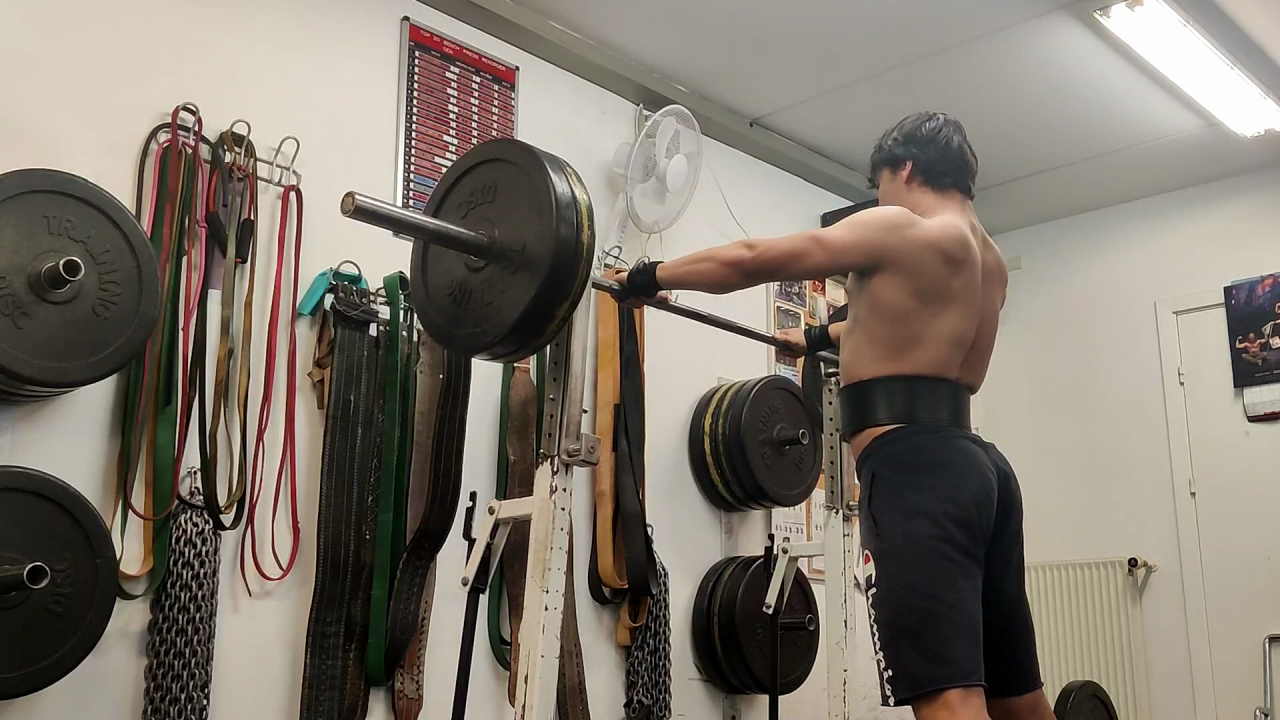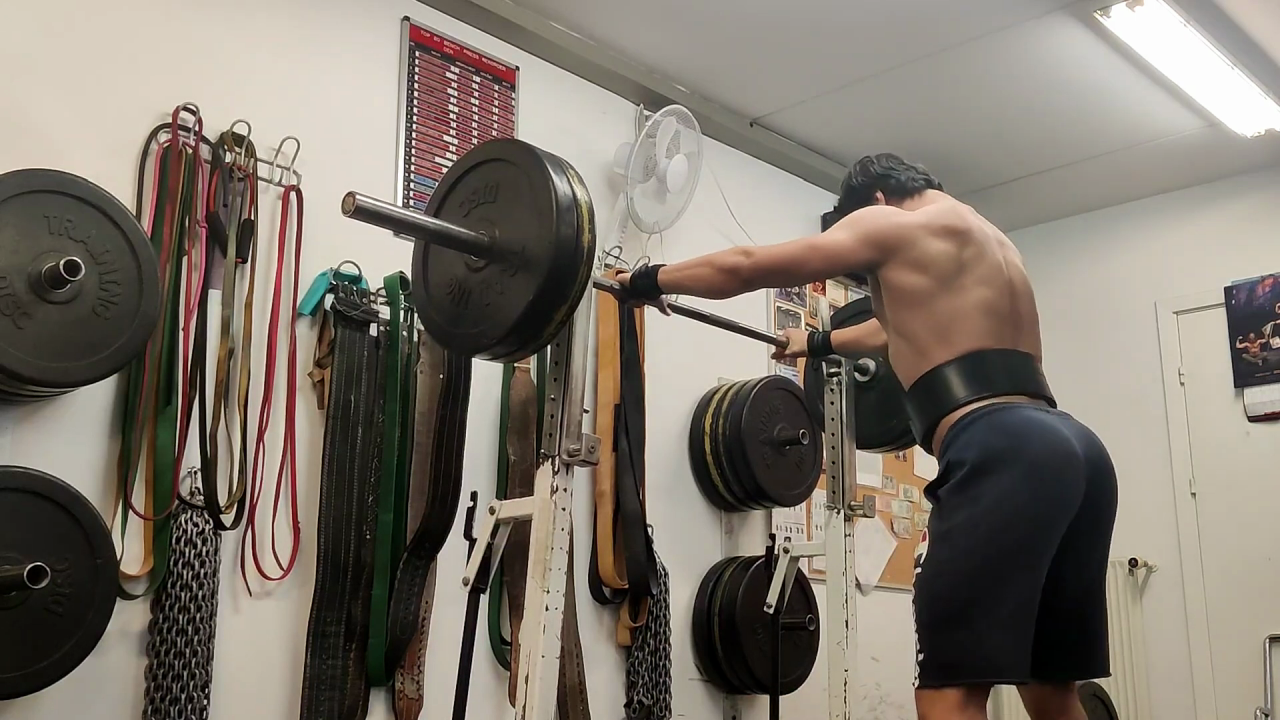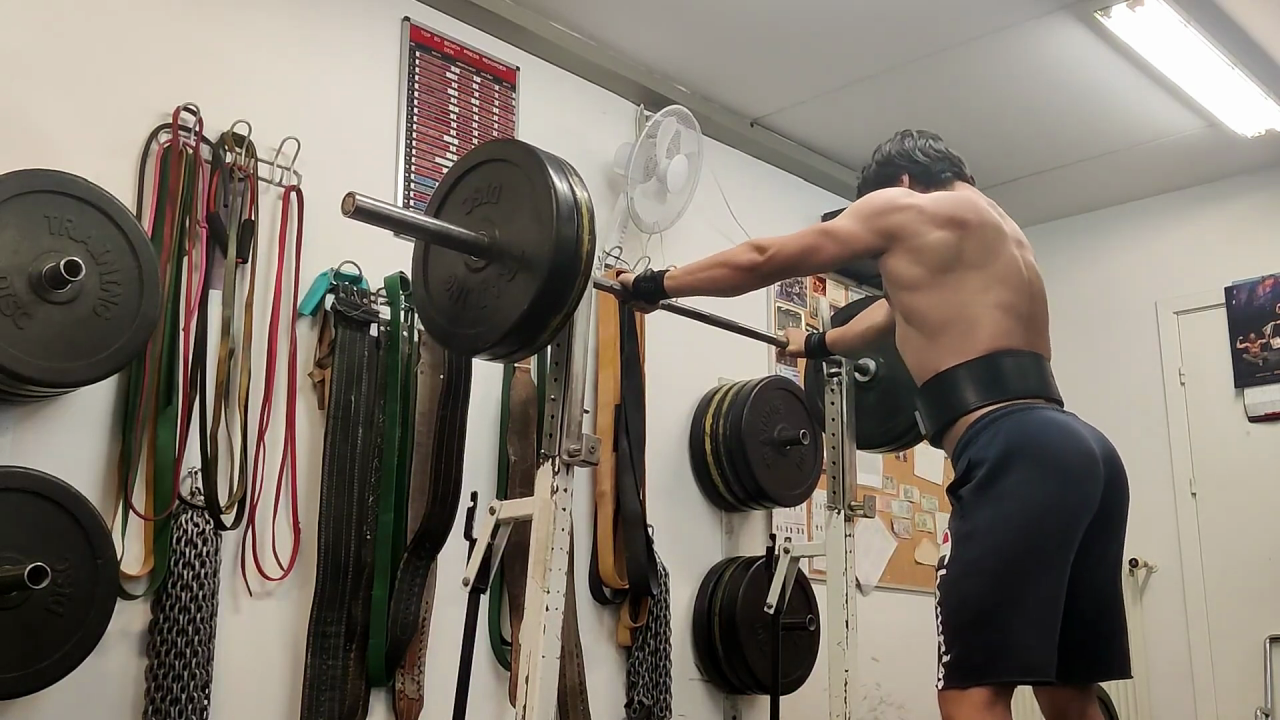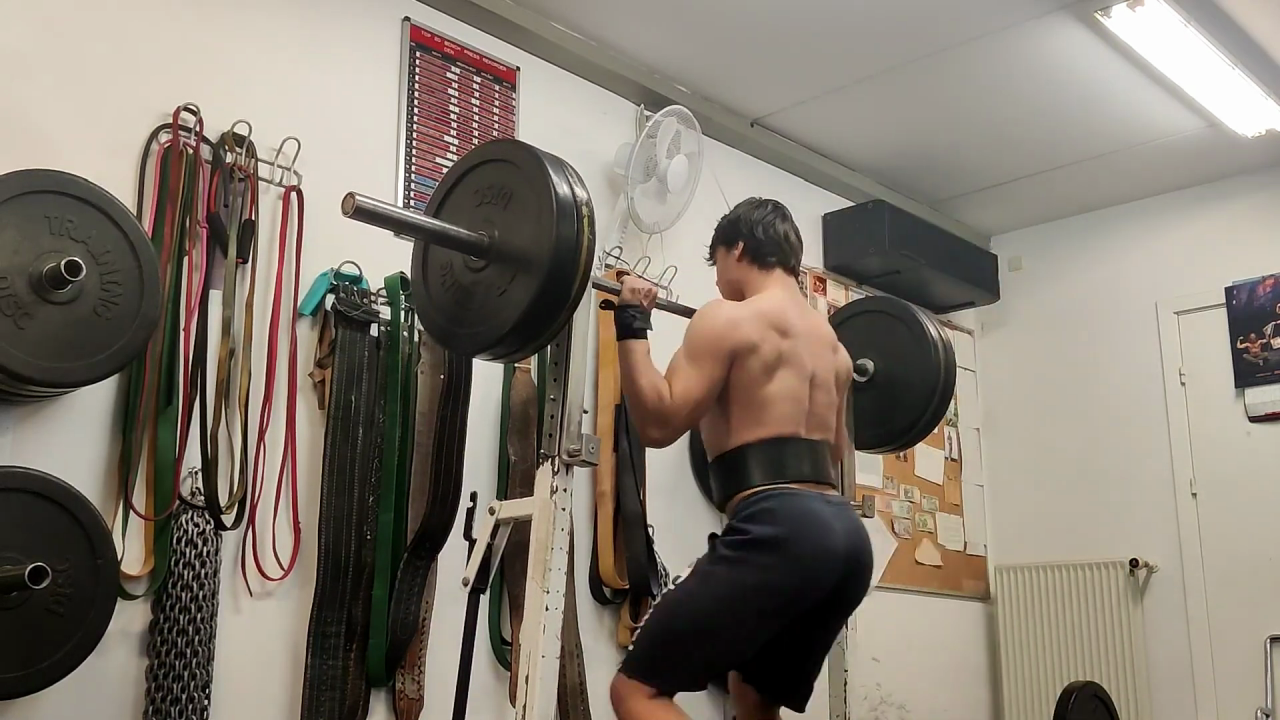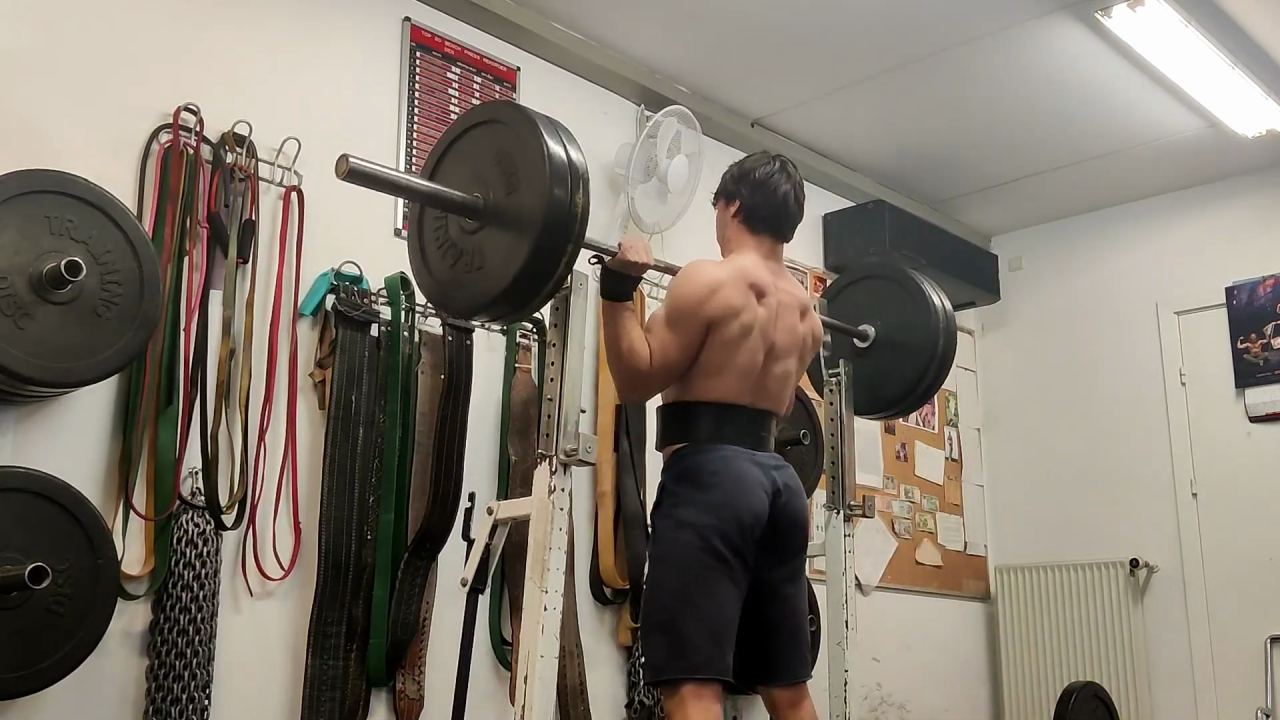
dt=1s
person 1, frame 1
left shoulder: (900, 231)
right shoulder: (988, 259)
left elbow: (753, 259)
left wrist: (645, 278)
right wrist: (819, 338)
left hip: (916, 472)
right hip: (972, 468)
person 1, frame 2
left shoulder: (894, 224)
right shoulder: (987, 239)
left elbow: (747, 266)
left wrist: (650, 280)
right wrist: (823, 342)
left hip: (1003, 456)
right hip: (1071, 452)
person 1, frame 3
left shoulder: (907, 208)
right shoulder: (999, 230)
left elbow: (761, 260)
left wrist: (654, 285)
right wrist: (820, 344)
left hip: (1017, 458)
right hip: (1080, 453)
person 1, frame 4
left shoulder: (728, 319)
right shoulder: (827, 336)
left elbow: (657, 422)
left wrist: (631, 324)
left hip: (778, 530)
right hip: (843, 532)
person 1, frame 5
left shoulder: (709, 279)
right shoulder: (805, 308)
left elbow: (636, 378)
left wrist: (617, 288)
left hip: (710, 479)
right hip: (777, 483)
